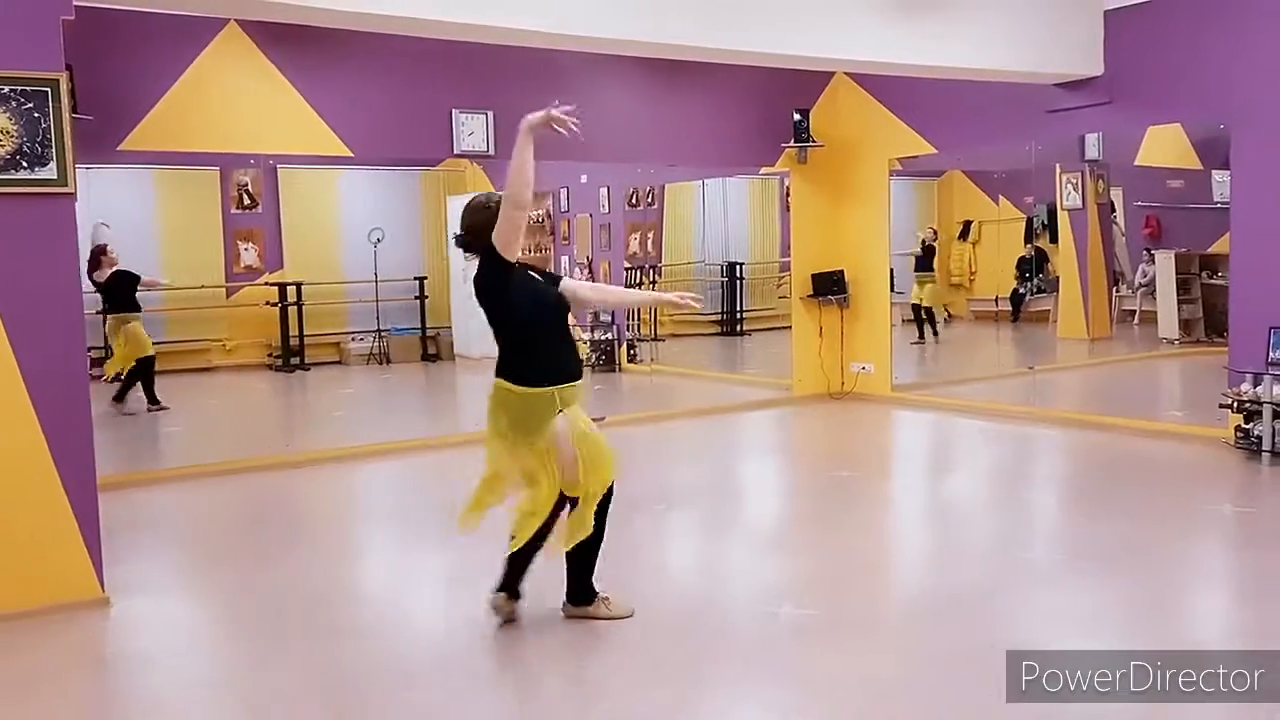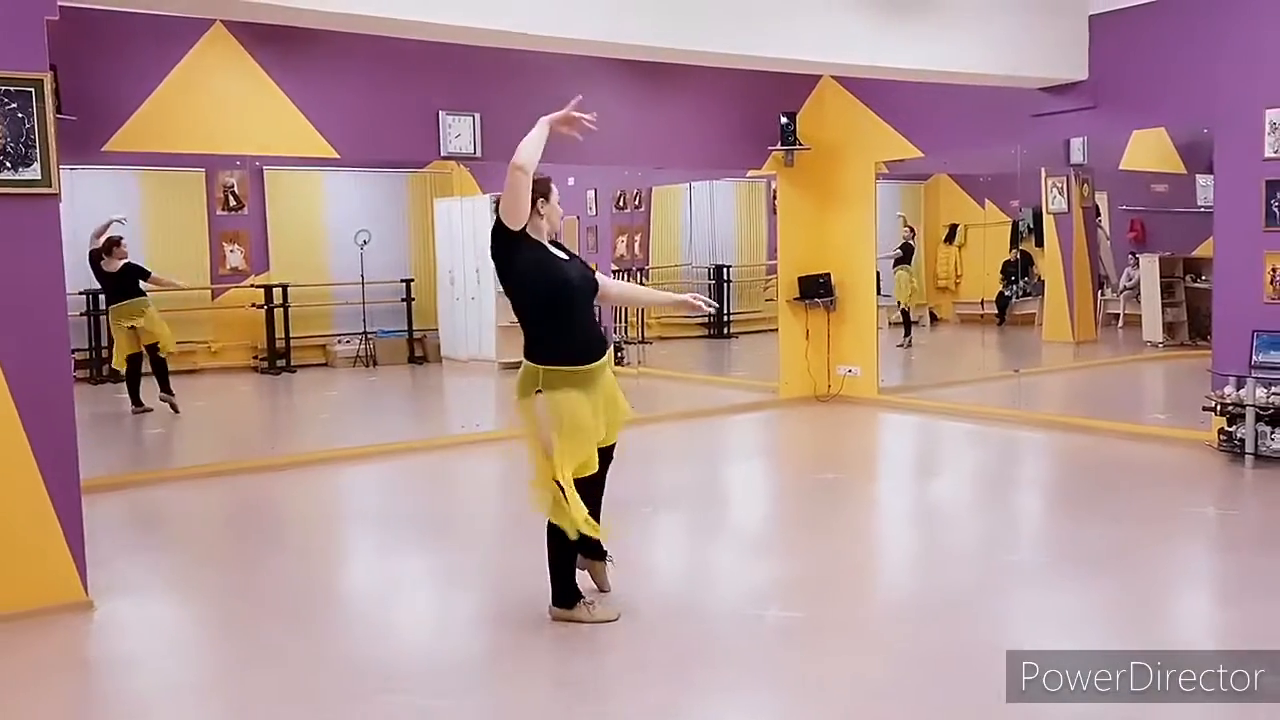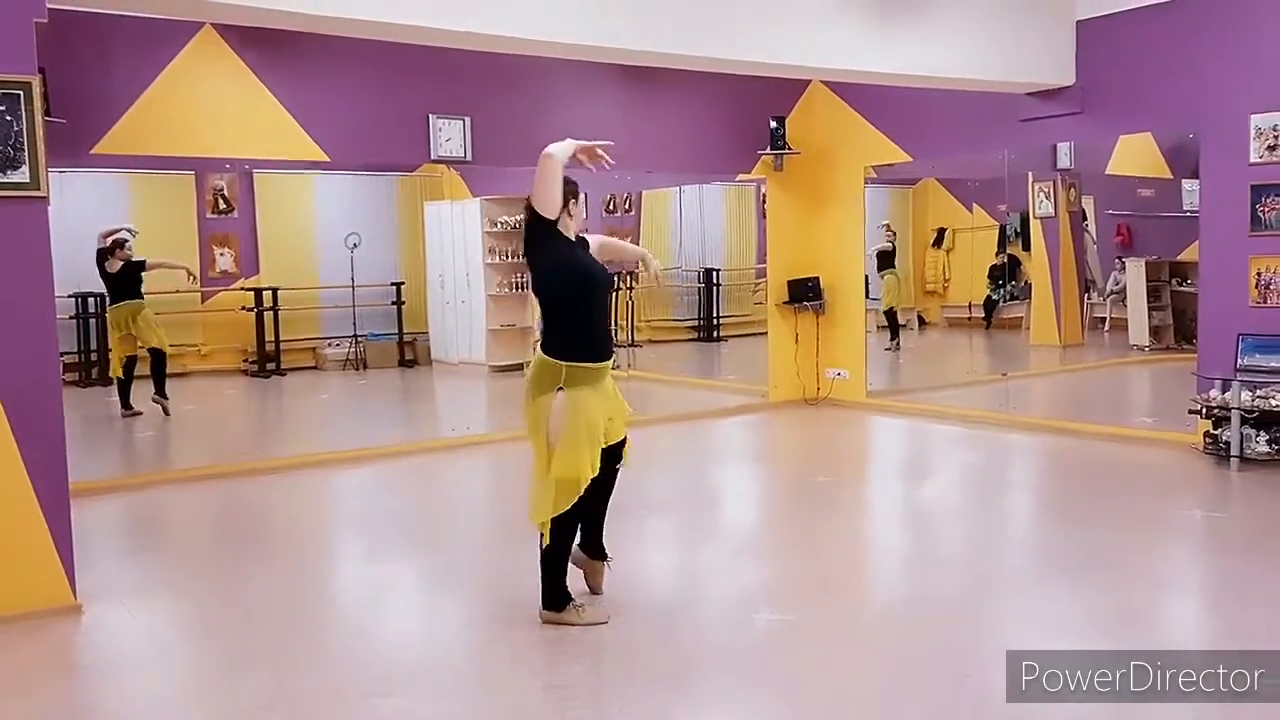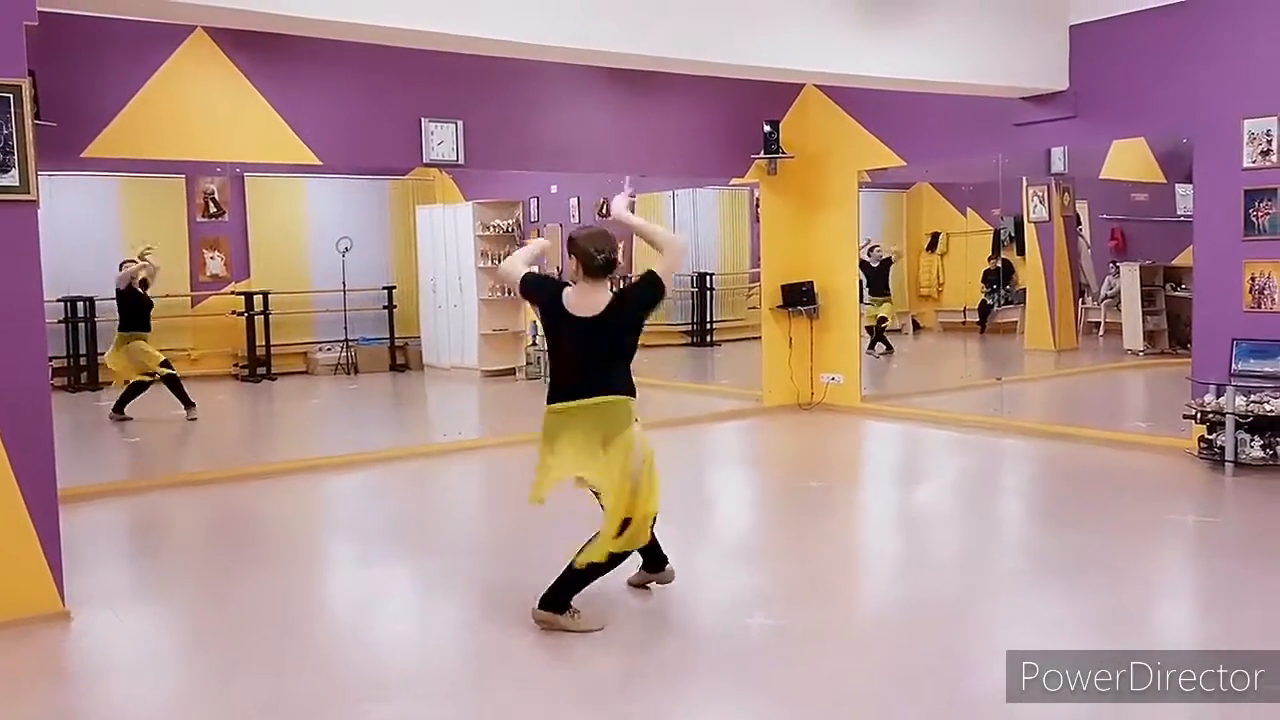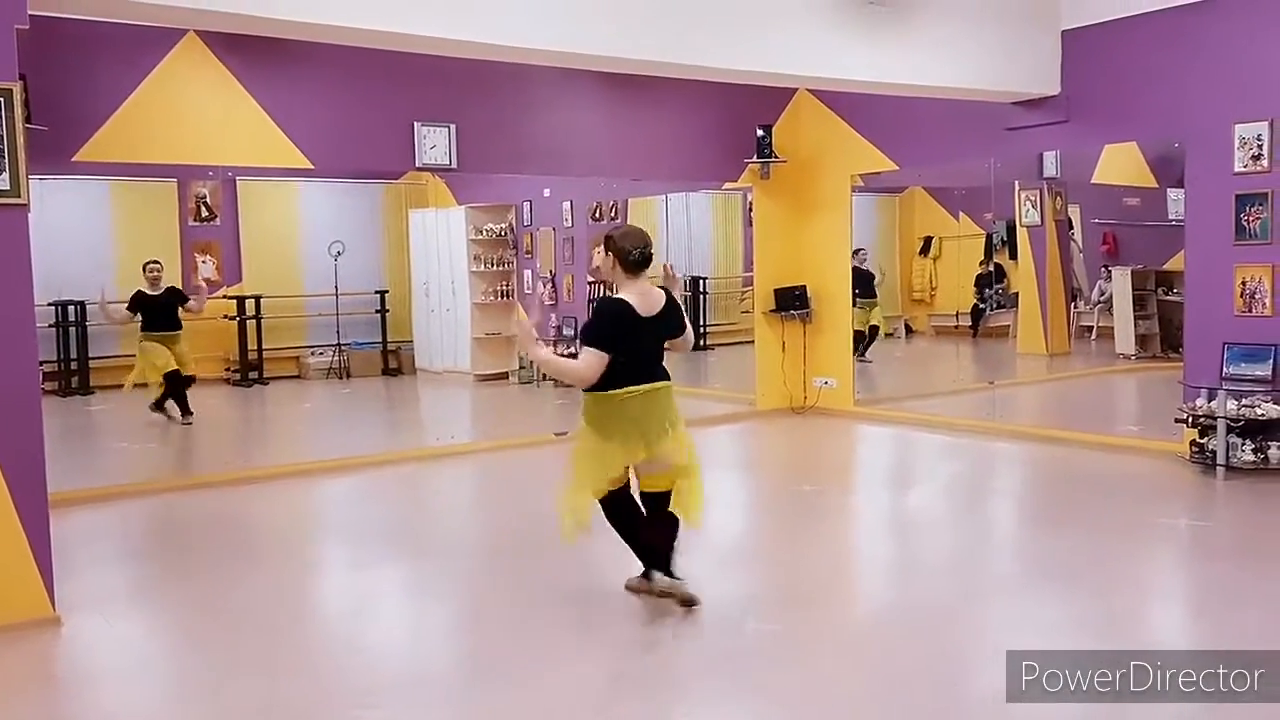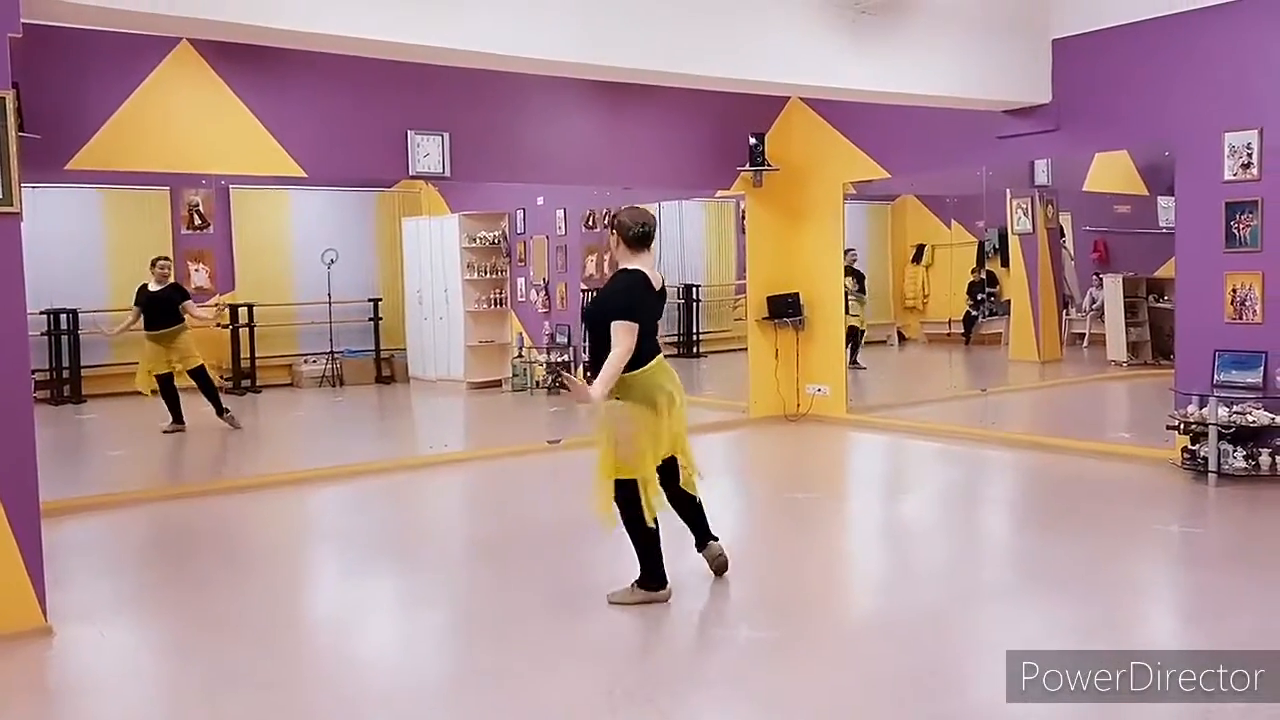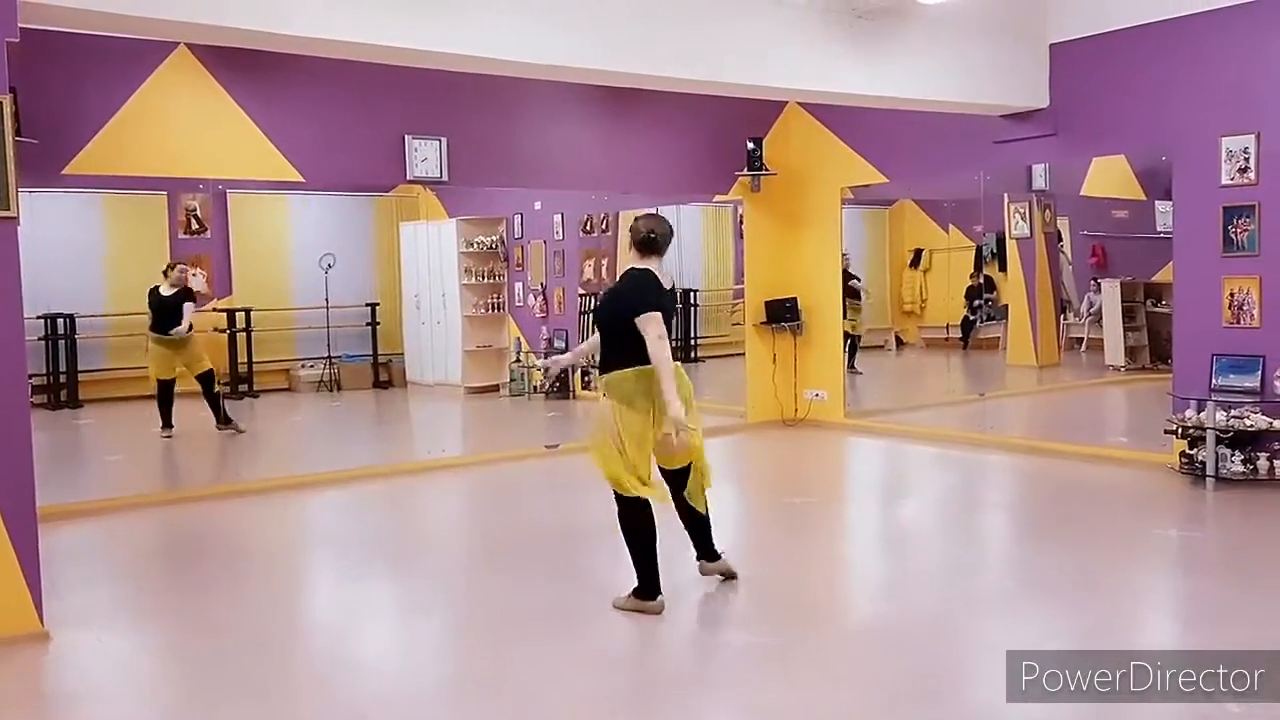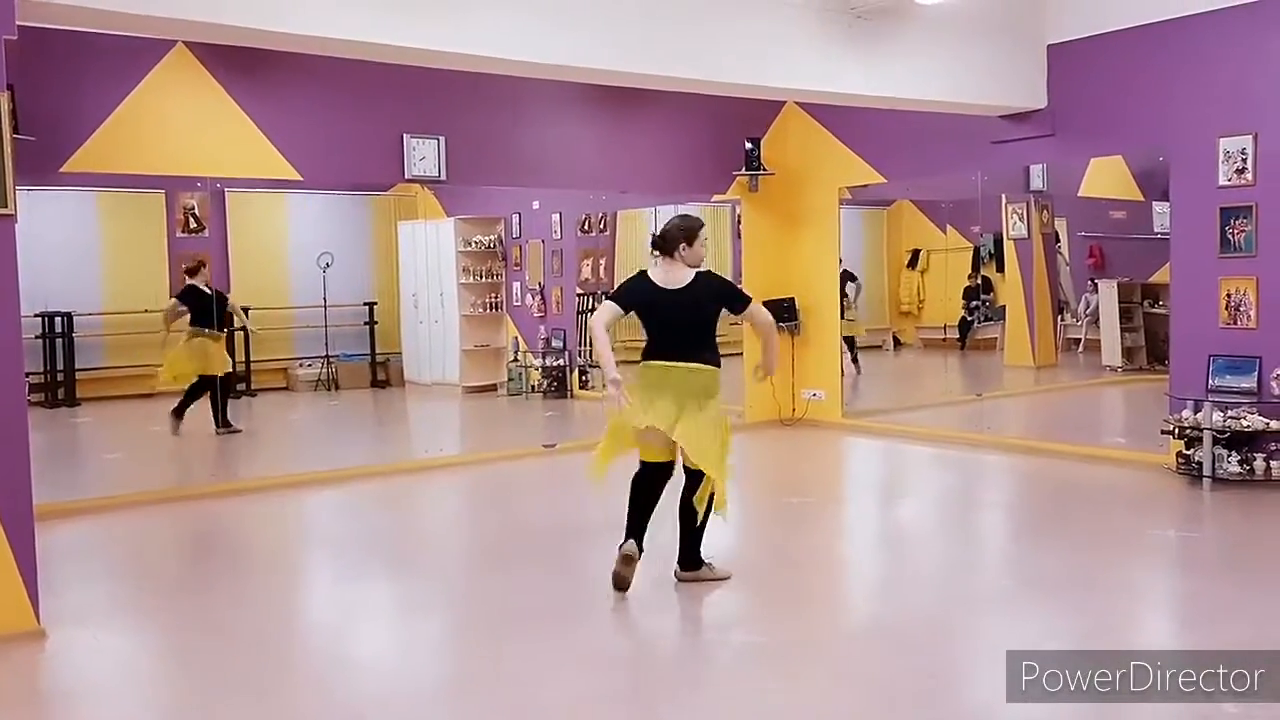
dt=0.4s
person 1, frame 1
left shoulder: (524, 277)
right shoulder: (494, 278)
left elbow: (593, 294)
right elbow: (519, 200)
left wrist: (657, 298)
right wrist: (527, 130)
left hip: (525, 404)
right hip: (542, 408)
left knee: (554, 495)
right knee: (593, 491)
left ankle: (508, 589)
right ankle: (580, 597)
person 1, frame 2
left shoulder: (563, 257)
right shoulder: (511, 249)
left elbow: (611, 290)
right elbow: (518, 171)
left wrist: (675, 299)
right wrist: (546, 124)
left hip: (594, 378)
right hip: (554, 390)
left knee: (596, 471)
right knee: (570, 490)
left ankle: (590, 550)
right ankle: (564, 600)
person 1, frame 3
left shoulder: (571, 245)
right shoulder: (544, 240)
left elbow: (604, 244)
right elbow: (548, 160)
left wrist: (642, 253)
right wrist: (574, 145)
left hip: (591, 377)
right hip: (565, 383)
left knee: (611, 453)
right knee: (569, 487)
left ankle: (591, 548)
right ankle: (555, 603)
person 1, frame 4
left shoulder: (552, 296)
right shoulder: (628, 304)
left elbow: (509, 270)
right elbow: (674, 250)
left wrist: (535, 245)
right wrist: (625, 217)
left hip: (563, 422)
right hip: (610, 422)
left knee: (625, 500)
right knee: (629, 517)
left ankle: (654, 562)
right ankle: (554, 604)
person 1, frame 5
left shoulder: (610, 311)
right shoulder: (666, 302)
left elbow: (585, 374)
right elbow: (684, 343)
left wrist: (536, 352)
left hip: (610, 417)
right hip: (656, 409)
left knee: (612, 495)
right knee: (659, 497)
left ankle: (654, 572)
right ankle: (661, 570)
person 1, frame 6
left shoulder: (624, 283)
right shoulder: (652, 279)
left elbow: (622, 348)
left wrist: (597, 392)
left hip: (632, 394)
right hip: (658, 384)
left knee: (629, 487)
right knee: (669, 470)
left ankle: (653, 582)
right ankle: (708, 541)
person 1, frame 7
left shoulder: (635, 281)
right shoulder: (661, 283)
left elbow: (657, 339)
left wrist: (670, 400)
right wrist: (571, 356)
left hip: (629, 394)
right hip: (663, 389)
left knee: (631, 493)
right knee: (683, 476)
left ankle: (647, 592)
right ankle: (710, 556)
person 1, frame 8
left shoulder: (640, 283)
right shoulder: (710, 284)
left elbow: (598, 323)
right elbow: (764, 321)
left wrist: (611, 372)
right wrist: (769, 360)
left hip: (652, 385)
right hip: (697, 389)
left knee: (653, 471)
right knee: (701, 474)
left ankle: (631, 543)
right ankle: (689, 563)
person 2, frame 1
left shoulder: (94, 274)
right shoulder: (120, 275)
left elbow: (94, 252)
right elbow: (148, 282)
left wrist: (96, 229)
right wrist: (163, 282)
left hip: (114, 322)
right hip: (126, 323)
left knee: (143, 361)
right knee: (146, 360)
left ankle: (153, 401)
right ankle: (118, 399)
person 2, frame 2
left shoulder: (97, 264)
right shoulder: (130, 268)
left elbow: (95, 238)
right elbow: (157, 281)
left wrist: (110, 222)
right wrist: (177, 284)
left hip: (117, 315)
right hip: (141, 310)
left knee: (132, 359)
right knee: (156, 352)
left ankle: (137, 403)
right ankle: (166, 391)
person 2, frame 3
left shoulder: (104, 265)
right shoulder: (130, 266)
left elbow: (101, 237)
right elbow: (159, 263)
left wrist: (121, 229)
right wrist: (185, 267)
left hip: (116, 315)
right hip: (136, 311)
left knee: (127, 361)
right knee: (158, 352)
left ankle: (126, 406)
right ankle: (159, 393)
person 2, frame 4
left shoulder: (140, 287)
right shoulder: (124, 288)
left elbow: (152, 274)
right elbow: (120, 279)
left wrist: (147, 261)
right wrist: (142, 263)
left hip: (139, 340)
right hip: (130, 341)
left knee: (146, 379)
right knee: (165, 369)
left ankle: (117, 410)
right ankle: (189, 405)
person 2, frame 5
left shoulder: (173, 292)
right shoulder: (139, 296)
left elbow: (196, 309)
right elbow: (124, 319)
left wrist: (202, 293)
right wrist: (105, 310)
left hip: (174, 340)
right hip: (151, 342)
left knee: (188, 378)
right knee: (174, 378)
left ankle: (158, 404)
right ankle: (185, 412)
person 2, frame 6
left shoulder: (176, 288)
right shoulder: (142, 290)
left elbow: (193, 310)
right elbow: (133, 317)
left wrist: (211, 316)
right wrist: (116, 331)
left hip: (178, 336)
right hip: (154, 341)
left knee: (200, 375)
right knee: (164, 382)
left ankle: (223, 412)
right ankle: (178, 421)
person 2, frame 7
left shoulder: (186, 292)
right shoulder: (154, 292)
left elbow: (189, 310)
left wrist: (184, 326)
right wrist: (149, 342)
left hip: (186, 342)
right hip: (161, 344)
left knee: (208, 379)
right knee: (165, 386)
left ankle: (223, 421)
right ankle: (166, 425)
person 2, frame 8
left shoulder: (211, 291)
right shoulder: (190, 289)
left elbow: (231, 305)
right elbow: (169, 308)
left wrist: (246, 323)
right wrist: (167, 332)
left hip: (214, 340)
right hip: (200, 338)
left knee: (224, 380)
right knee: (207, 381)
left ankle: (222, 423)
right ankle: (177, 413)
